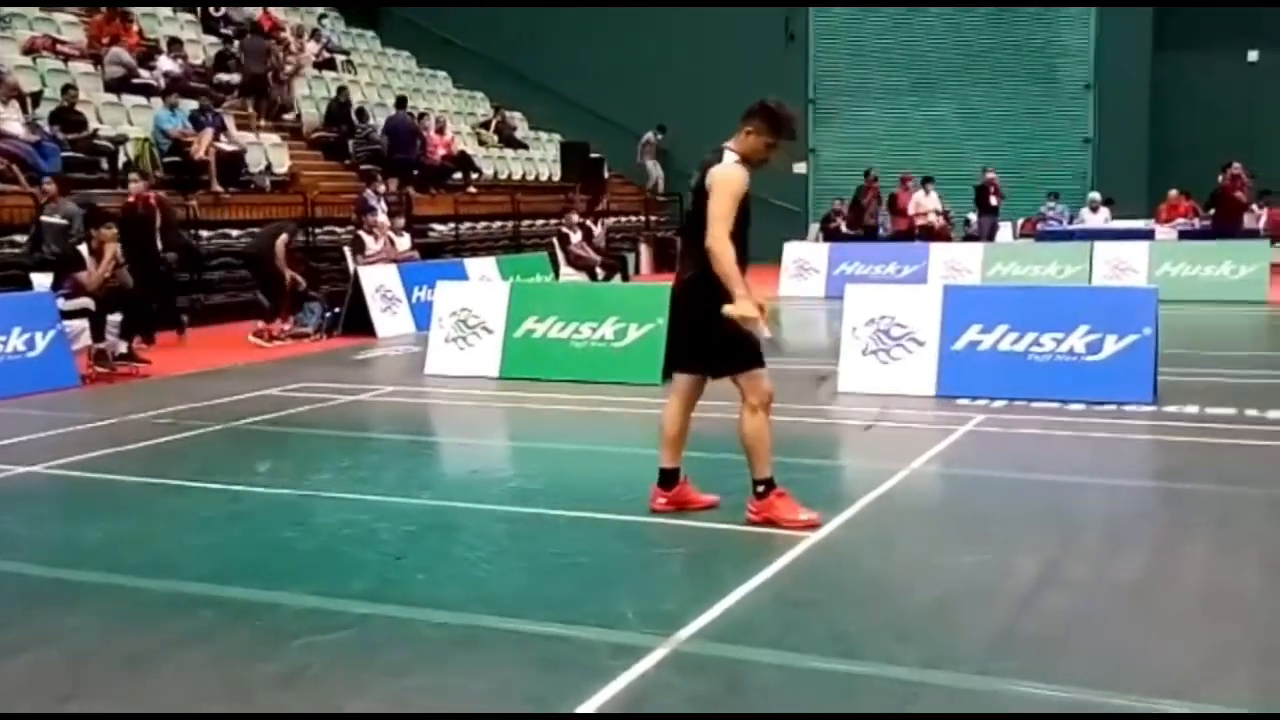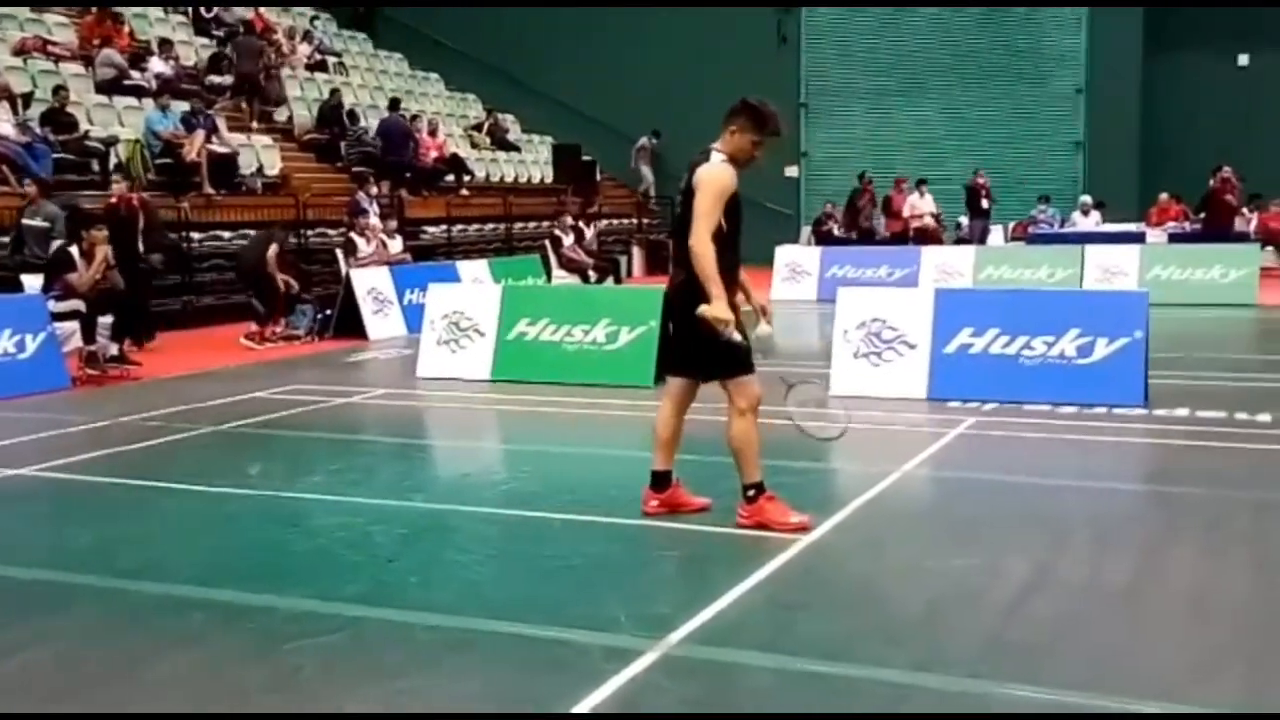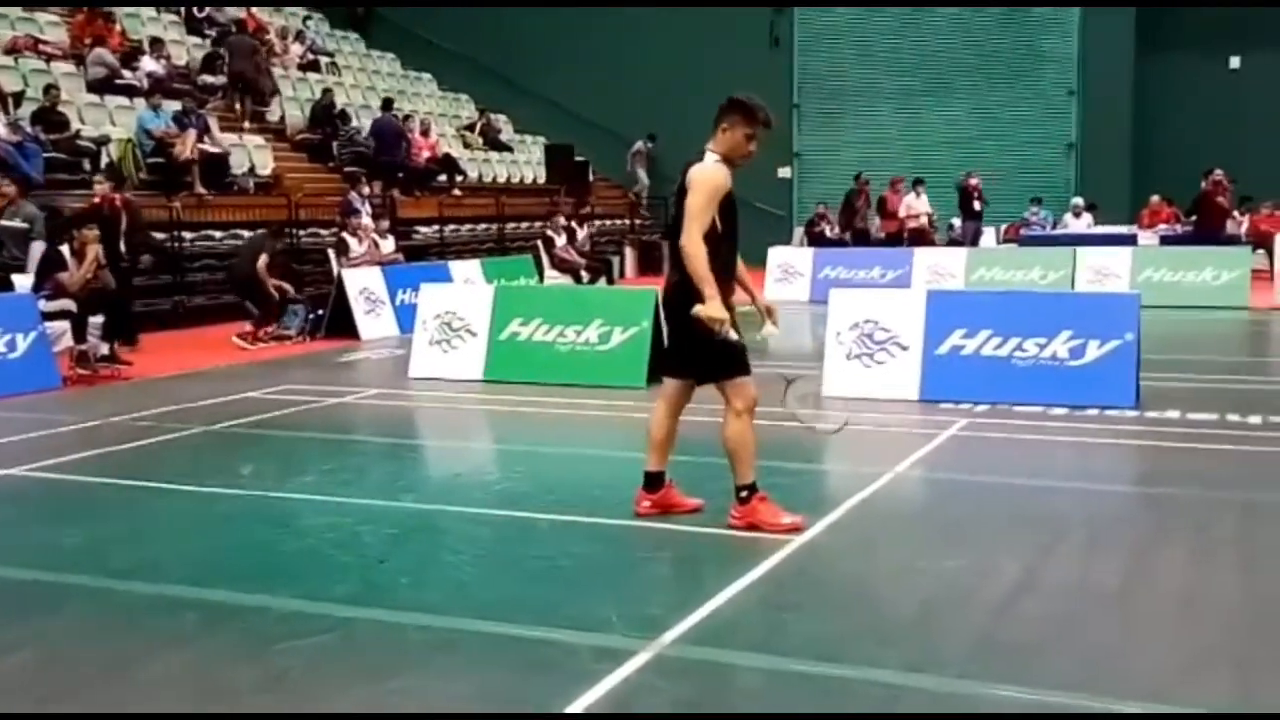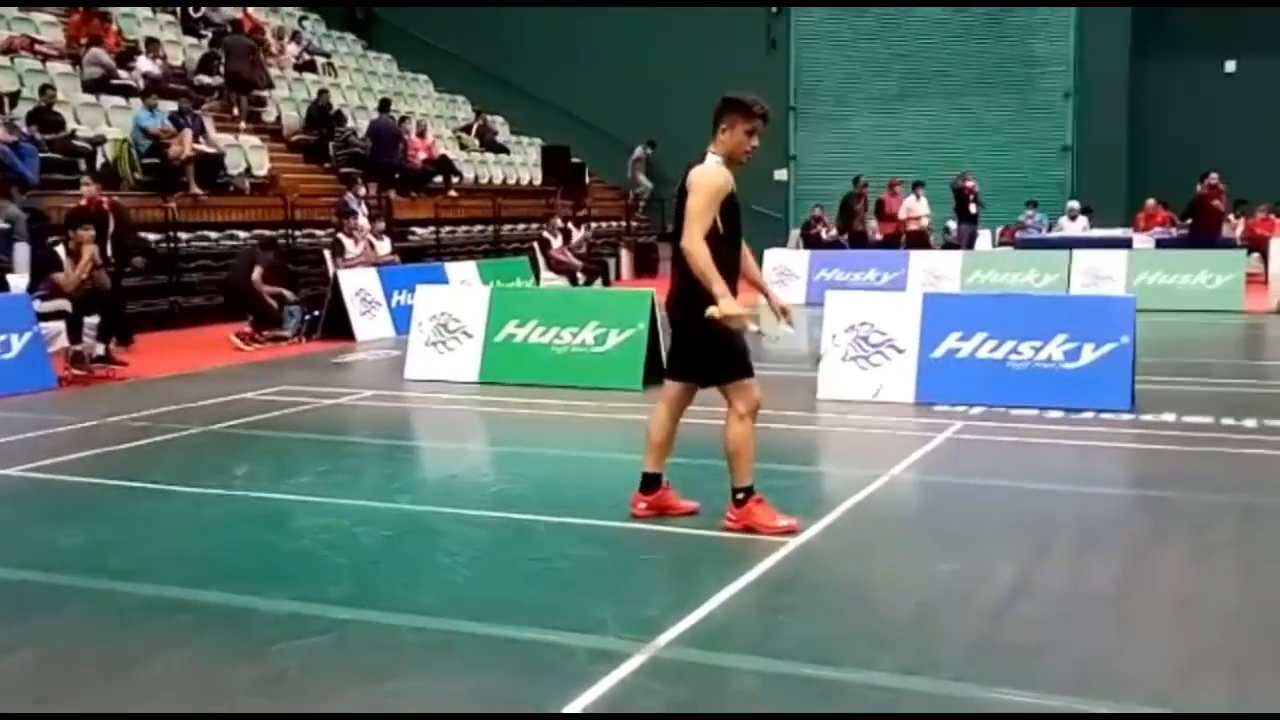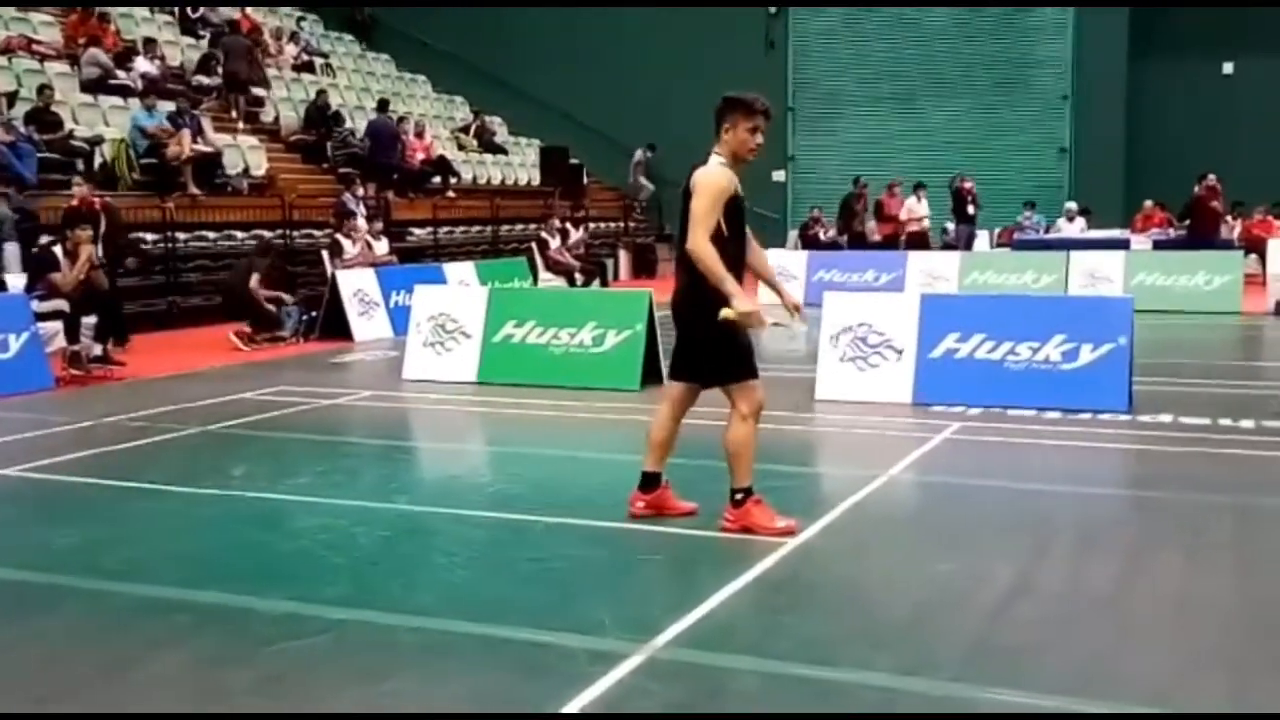
dt=0.1s
person 1, frame 1
left shoulder: (717, 166)
right shoulder: (731, 172)
right elbow: (717, 241)
left wrist: (746, 293)
right wrist: (741, 297)
left hip: (691, 293)
right hip: (711, 297)
left knee: (684, 391)
right knee: (757, 393)
left ankle: (669, 487)
right ankle: (765, 497)
person 1, frame 2
left shoulder: (707, 170)
right shoulder: (718, 173)
right elbow: (700, 241)
left wrist: (750, 293)
right wrist: (719, 299)
left hip: (688, 299)
right hip: (703, 303)
left knee: (678, 393)
right knee: (746, 397)
left ankle: (661, 489)
right ankle: (755, 501)
person 1, frame 3
left shoulder: (706, 171)
right shoulder: (711, 173)
right elbow: (691, 241)
left wrist: (753, 294)
right wrist: (712, 299)
left hip: (685, 300)
right hip: (699, 303)
left knee: (673, 394)
right knee: (742, 398)
left ankle: (654, 490)
right ankle: (747, 502)
person 1, frame 4
left shoulder: (718, 177)
right shoulder: (711, 175)
left elbow: (733, 247)
right elbow: (692, 243)
left wrist: (768, 293)
right wrist: (724, 297)
left hip: (692, 304)
right hip: (705, 305)
left knee: (675, 397)
right knee: (745, 400)
left ankle: (651, 491)
right ankle: (744, 506)
person 1, frame 5
left shoulder: (725, 178)
right shoulder: (715, 177)
left elbow: (745, 246)
right elbow: (697, 244)
left wrist: (781, 291)
right wrist: (736, 295)
left hip: (698, 304)
right hip: (711, 305)
left knee: (678, 397)
right knee: (748, 401)
left ankle: (650, 490)
right ankle: (742, 506)
